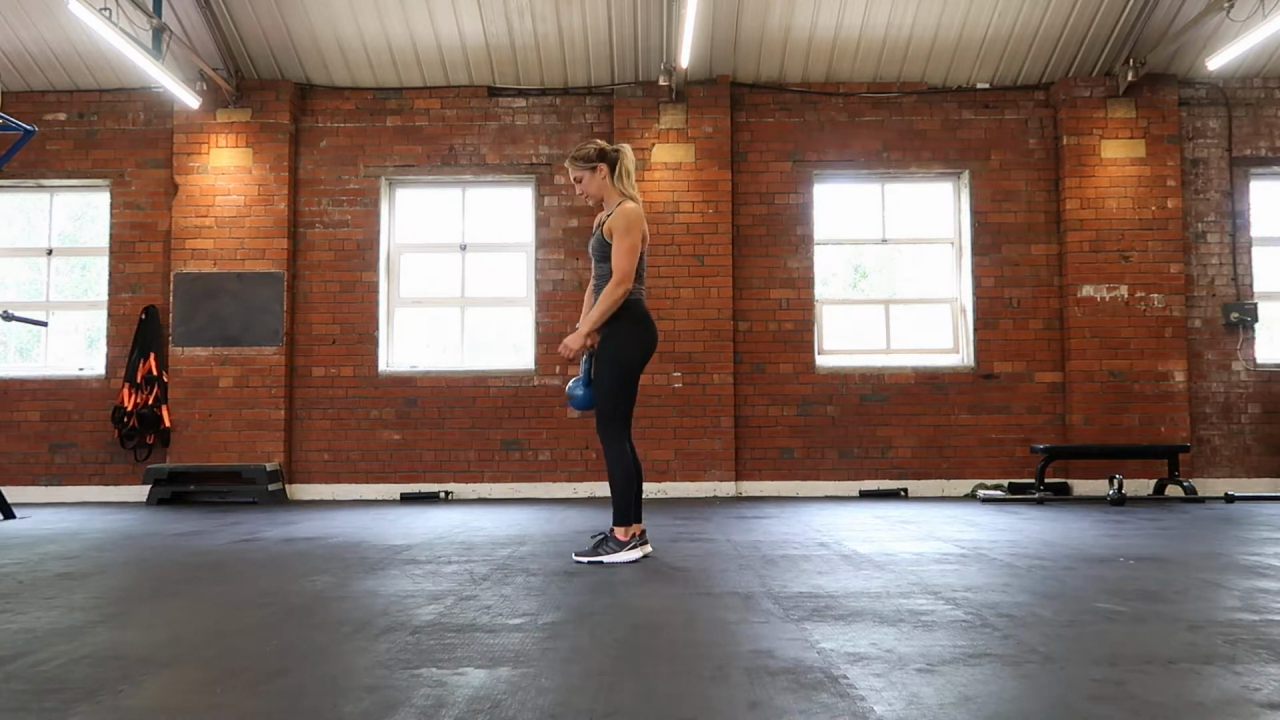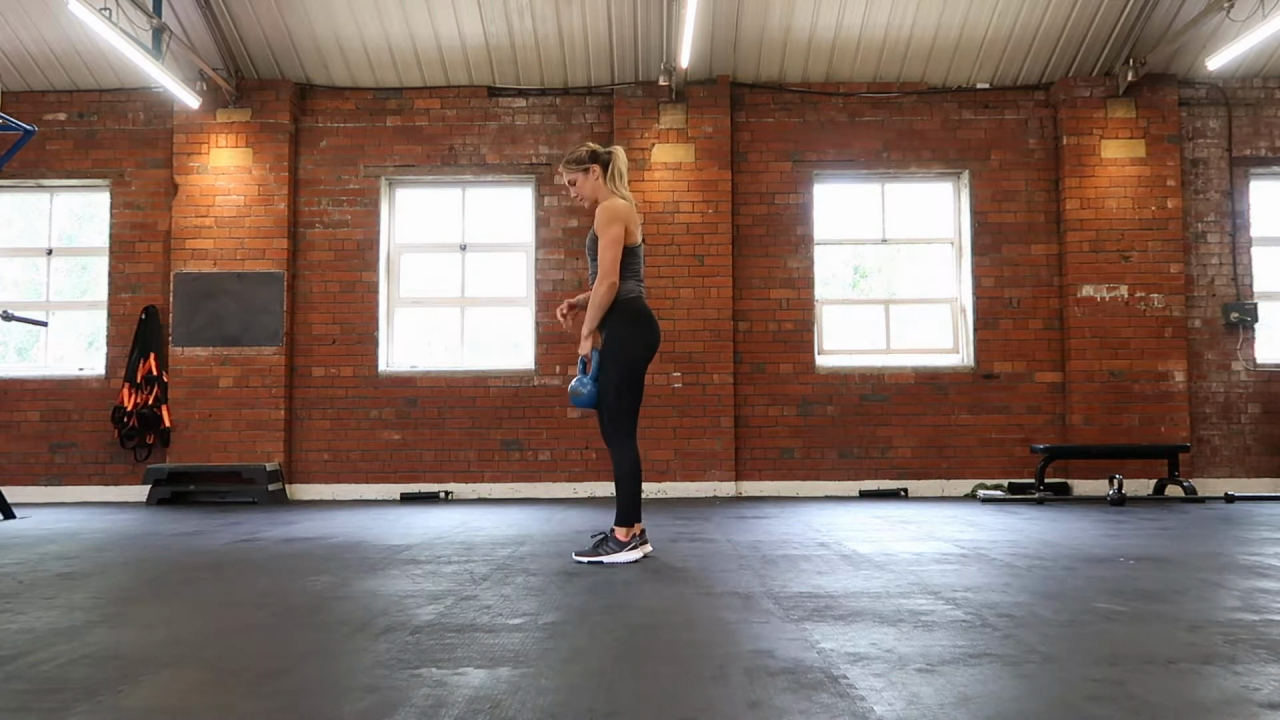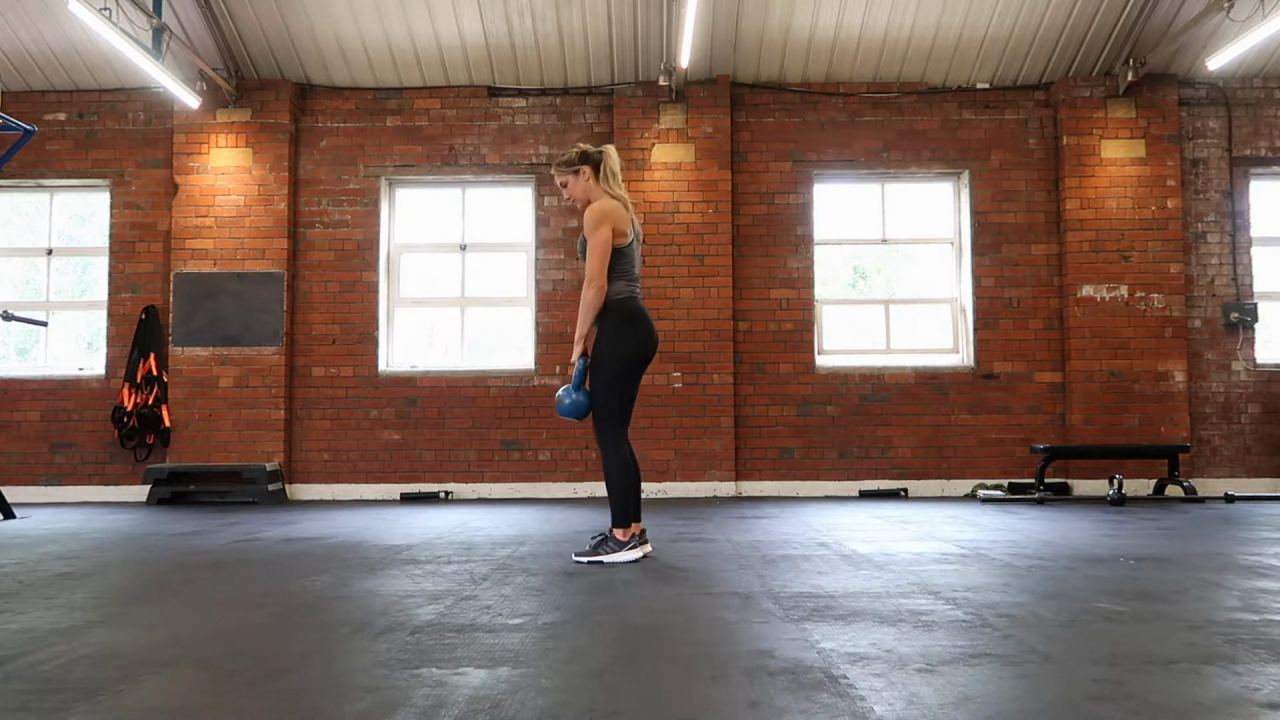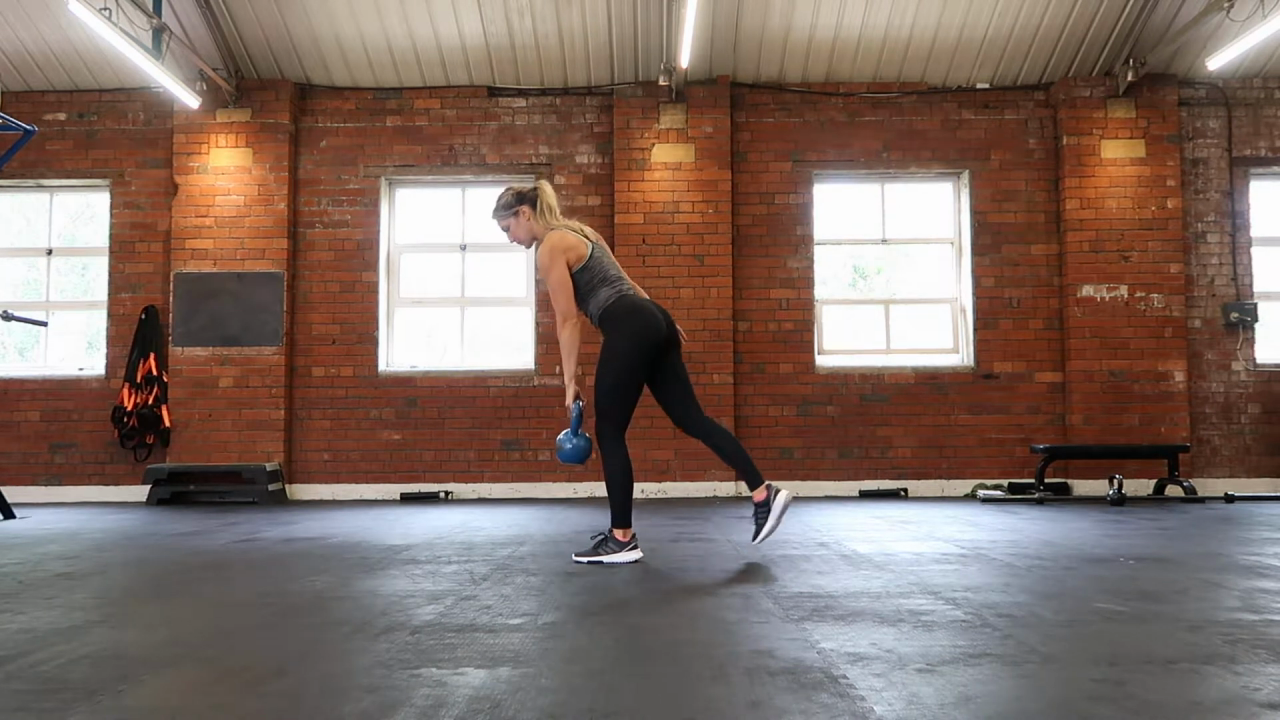
dt=0.7s
person 1, frame 1
left shoulder: (626, 214)
right shoulder: (606, 218)
left elbow: (621, 285)
left wrist: (580, 333)
right wrist: (585, 329)
left hip: (627, 331)
right hip: (618, 333)
left knee: (612, 433)
right knee: (616, 433)
left ankle: (624, 538)
right ankle: (633, 531)
person 1, frame 2
left shoulder: (612, 209)
right shoulder: (613, 212)
left elbow: (610, 280)
left wrist: (587, 331)
right wrist: (580, 303)
left hip: (628, 329)
right hip: (622, 329)
left knee: (619, 432)
right knee: (616, 431)
left ankle: (625, 537)
right ankle: (633, 530)
person 1, frame 3
left shoulder: (599, 212)
right shoulder: (622, 211)
left elbow: (596, 285)
left wrist: (579, 340)
left hip: (620, 331)
right hip: (637, 327)
left knee: (608, 433)
right knee: (615, 433)
left ankle: (623, 538)
right ankle: (632, 530)
person 1, frame 4
left shoulder: (549, 249)
right shoulder: (578, 232)
left elbow: (568, 321)
left wrist: (570, 382)
left hip: (628, 331)
right hip: (652, 321)
left knee: (610, 435)
right knee: (690, 417)
left ankle: (622, 539)
right ankle: (764, 493)
